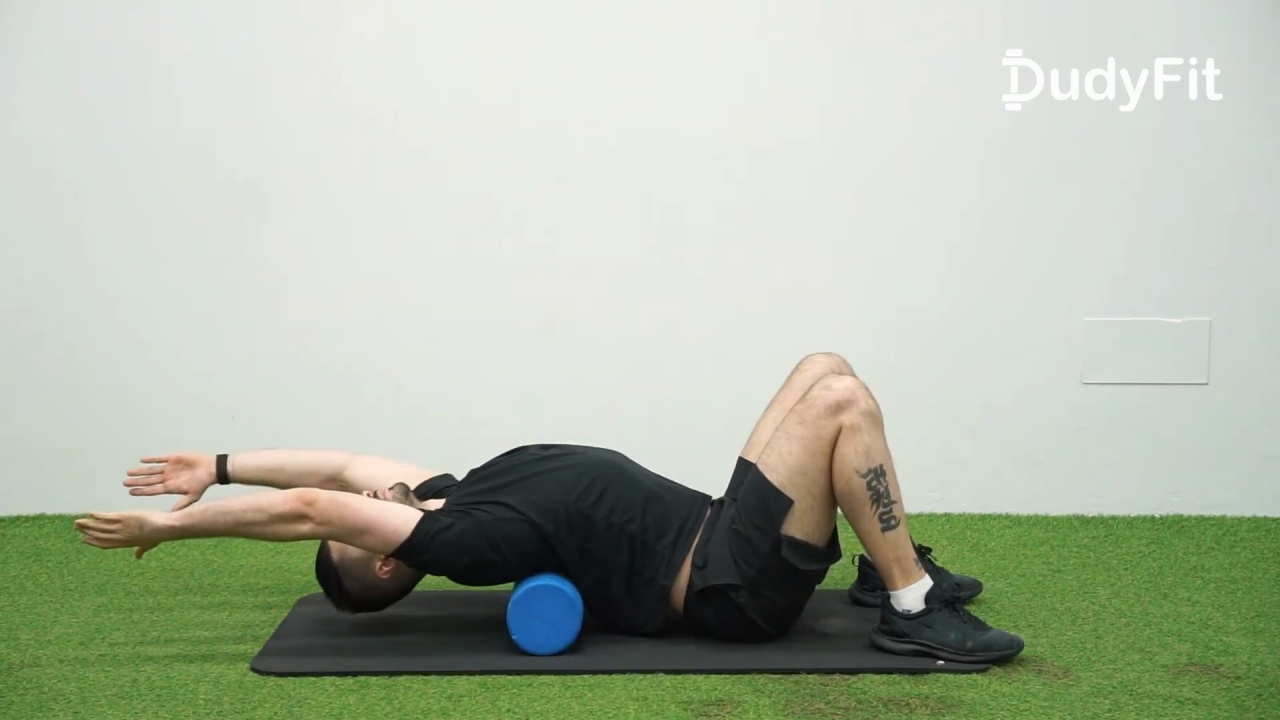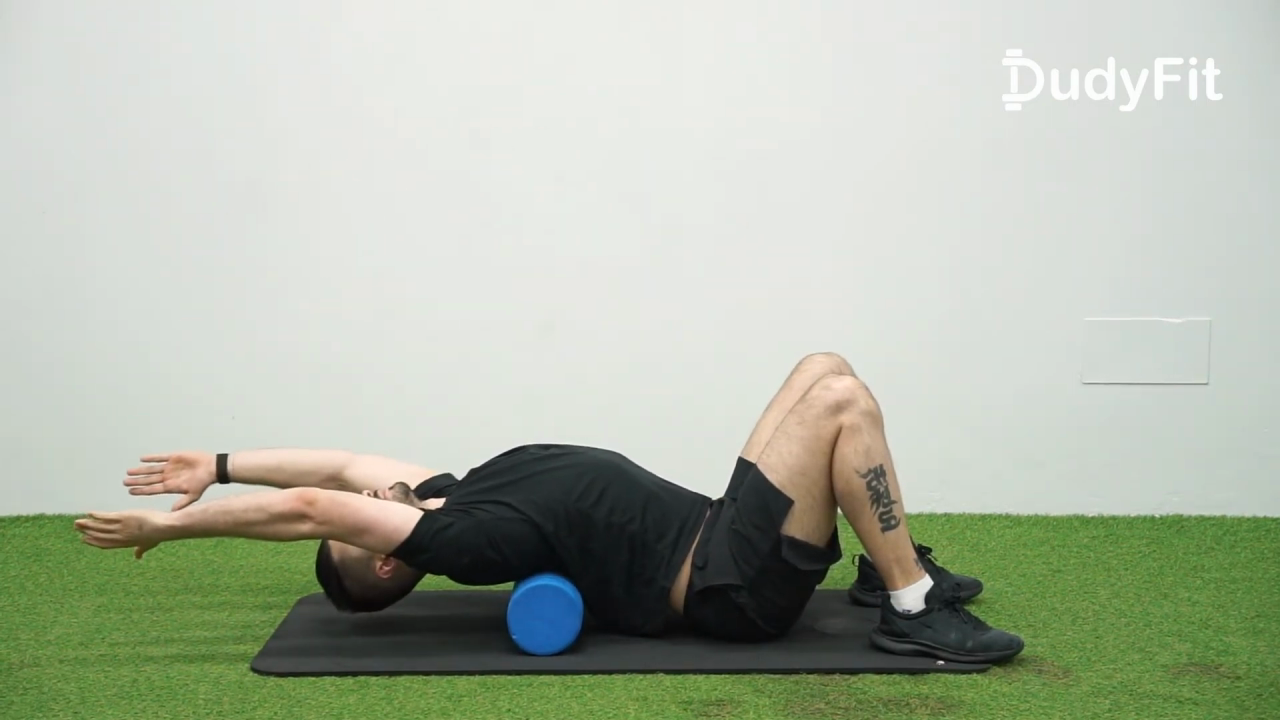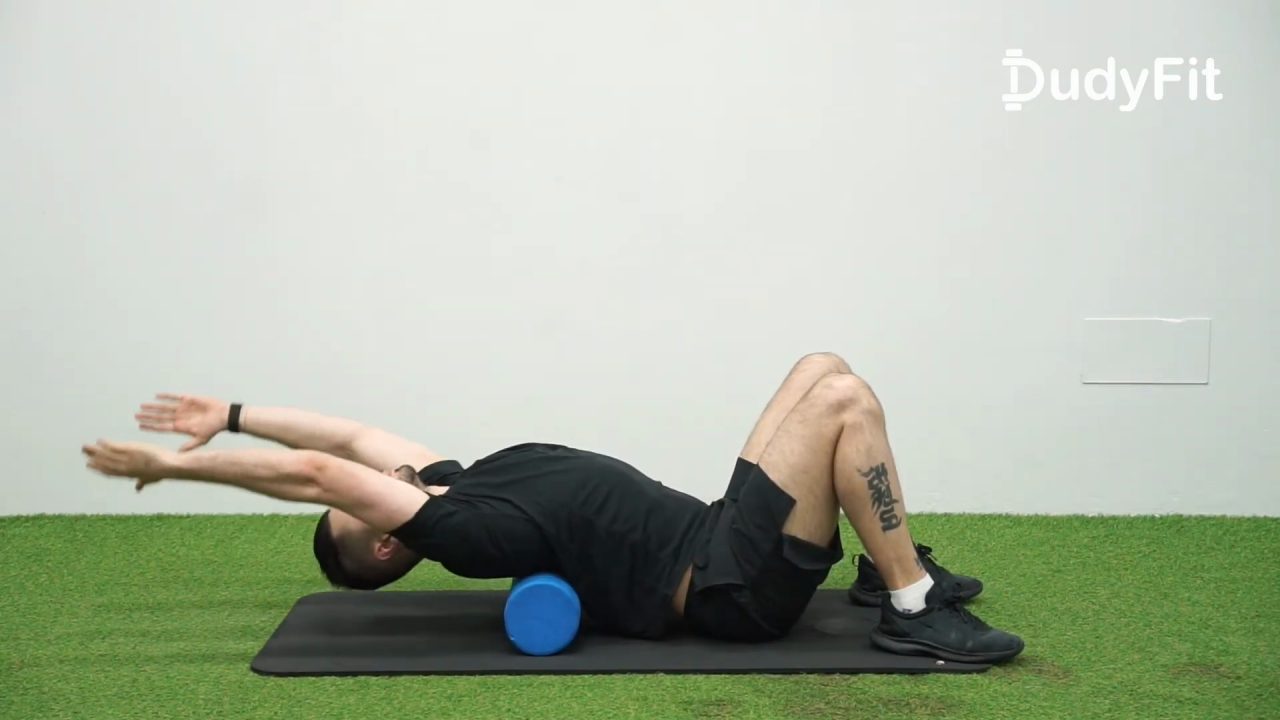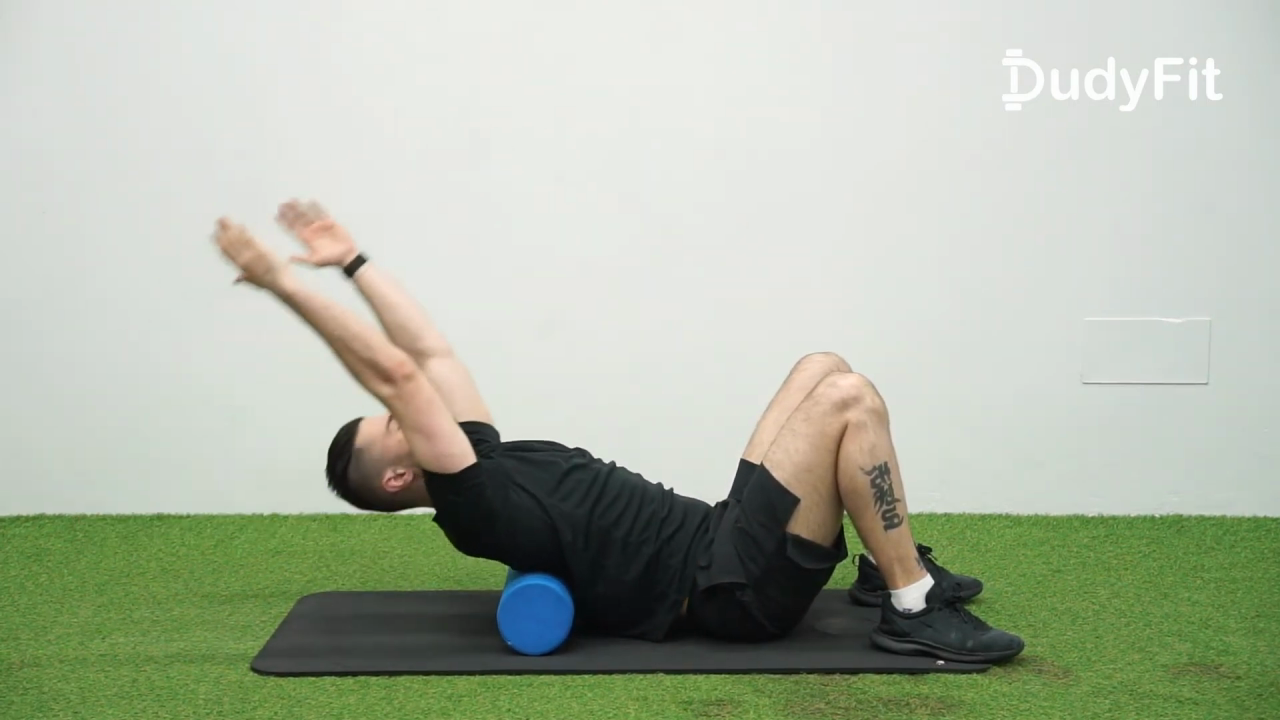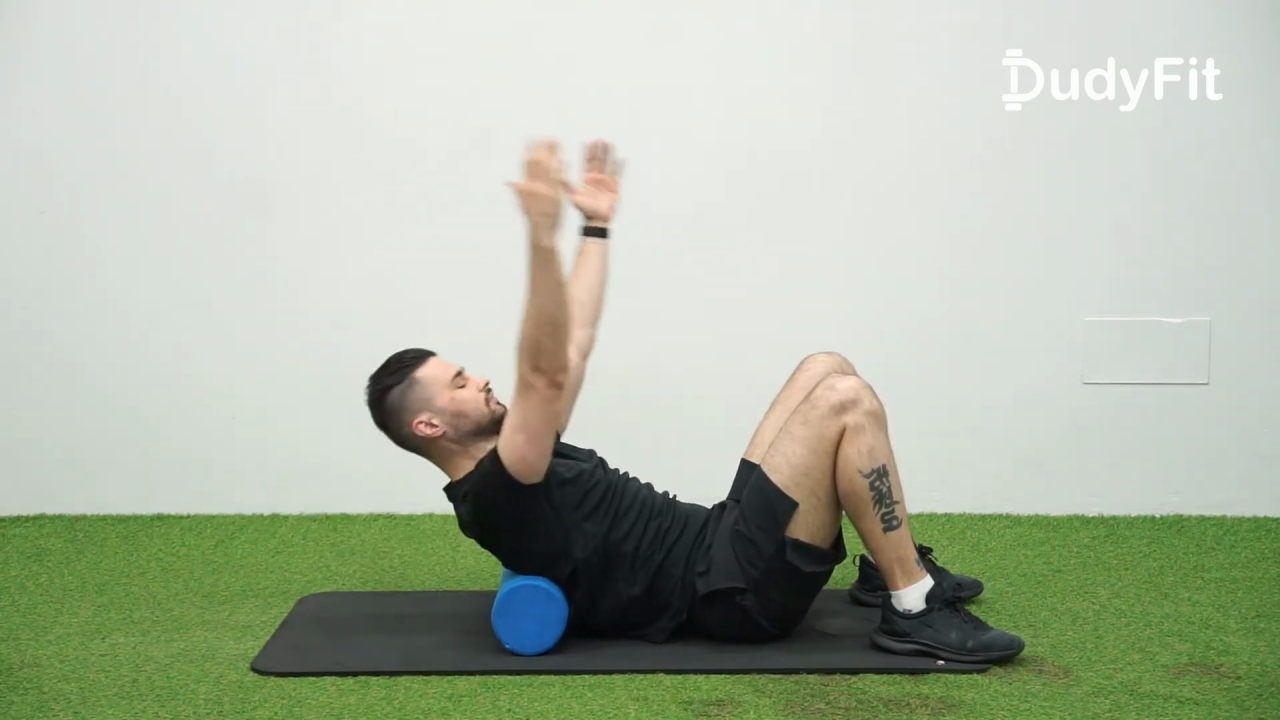
dt=0.4s
person 1, frame 1
left shoulder: (453, 499)
right shoulder: (462, 538)
left elbow: (339, 465)
right elbow: (317, 504)
left wrist: (215, 467)
right wrist: (168, 524)
left hip: (720, 537)
right hip: (733, 581)
left knee: (825, 369)
right knee: (841, 402)
left ankle: (892, 569)
right ankle: (911, 608)
person 1, frame 2
left shoulder: (453, 499)
right shoulder: (458, 541)
left elbow: (342, 465)
right elbow: (316, 505)
left wrist: (218, 465)
right wrist: (171, 523)
left hip: (720, 537)
right hip: (734, 582)
left knee: (827, 370)
right knee: (841, 402)
left ankle: (893, 569)
right ankle: (912, 609)
person 1, frame 3
left shoulder: (457, 484)
right shoulder: (461, 528)
left elbow: (351, 436)
right elbow: (320, 470)
left wrist: (228, 416)
right wrist: (182, 462)
left hip: (719, 539)
right hip: (735, 584)
left knee: (825, 369)
right knee: (844, 400)
left ankle: (895, 570)
right ankle: (915, 610)
person 1, frame 4
left shoulder: (483, 469)
right shoulder: (481, 510)
left elbow: (431, 356)
right elbow: (398, 374)
left wrist: (350, 263)
right wrist: (285, 286)
left hip: (722, 543)
right hip: (738, 588)
left knee: (824, 370)
right knee: (849, 400)
left ankle: (891, 574)
right ankle: (916, 610)
person 1, frame 5
left shoulder: (518, 464)
right shoulder: (494, 500)
left elbow: (568, 348)
right elbow: (543, 376)
left wrist: (595, 226)
right wrist: (541, 239)
left hip: (720, 550)
right hip: (736, 590)
left knee: (826, 371)
right knee: (847, 403)
left ankle: (892, 567)
right ankle: (914, 610)
